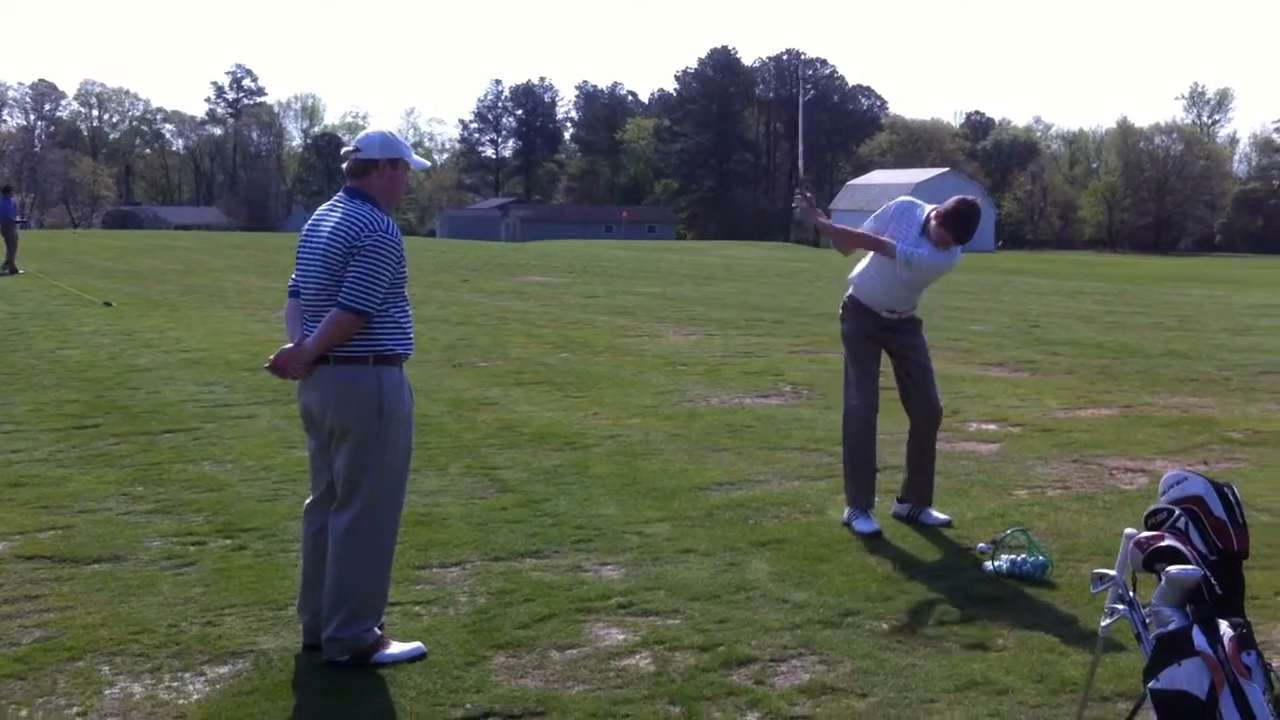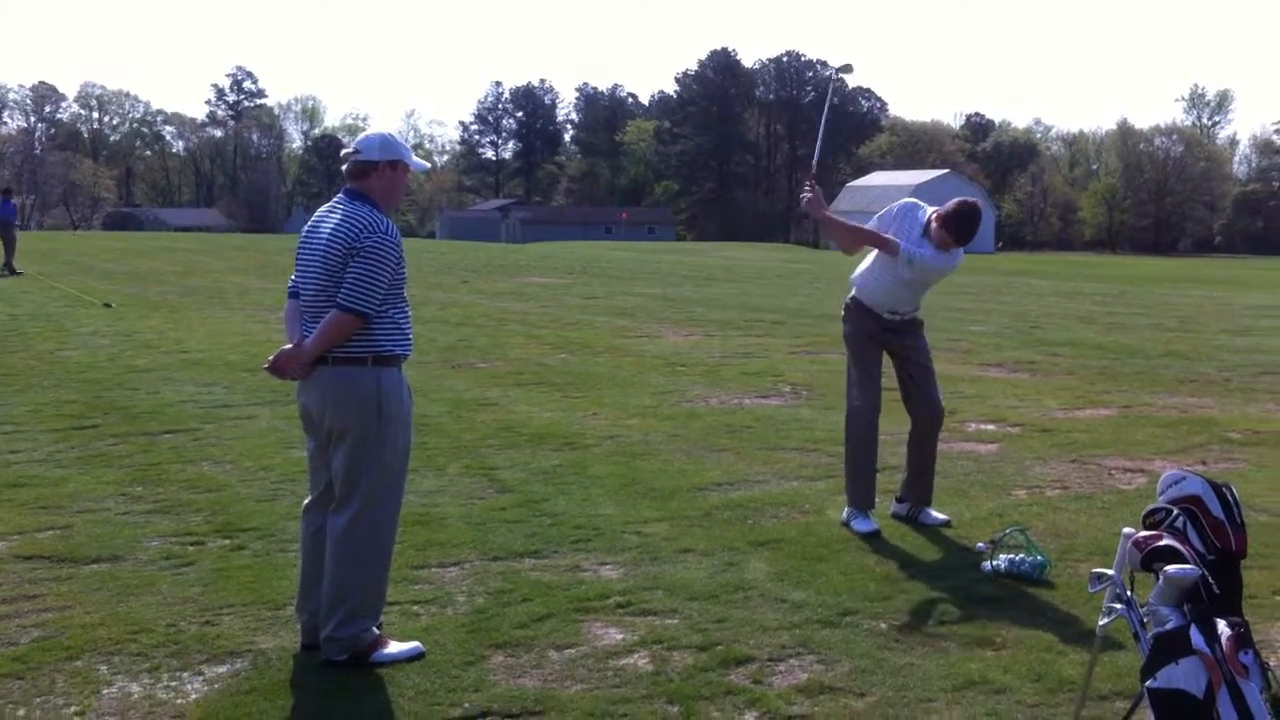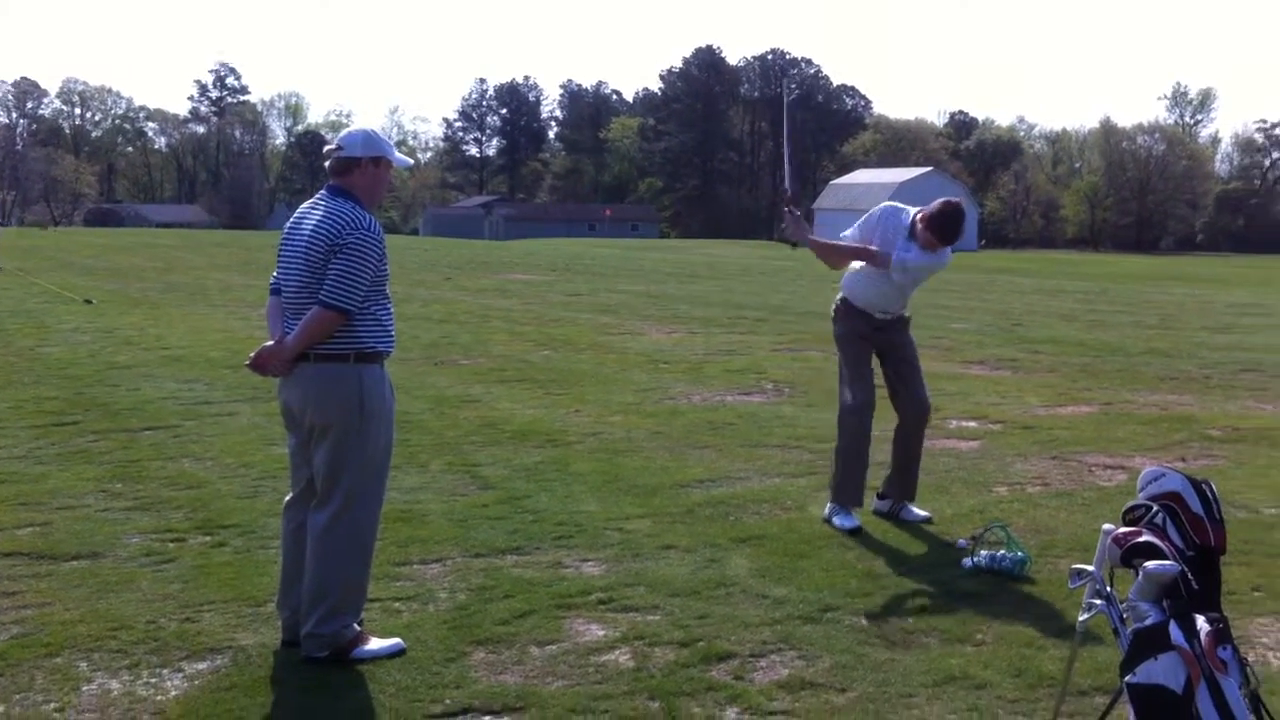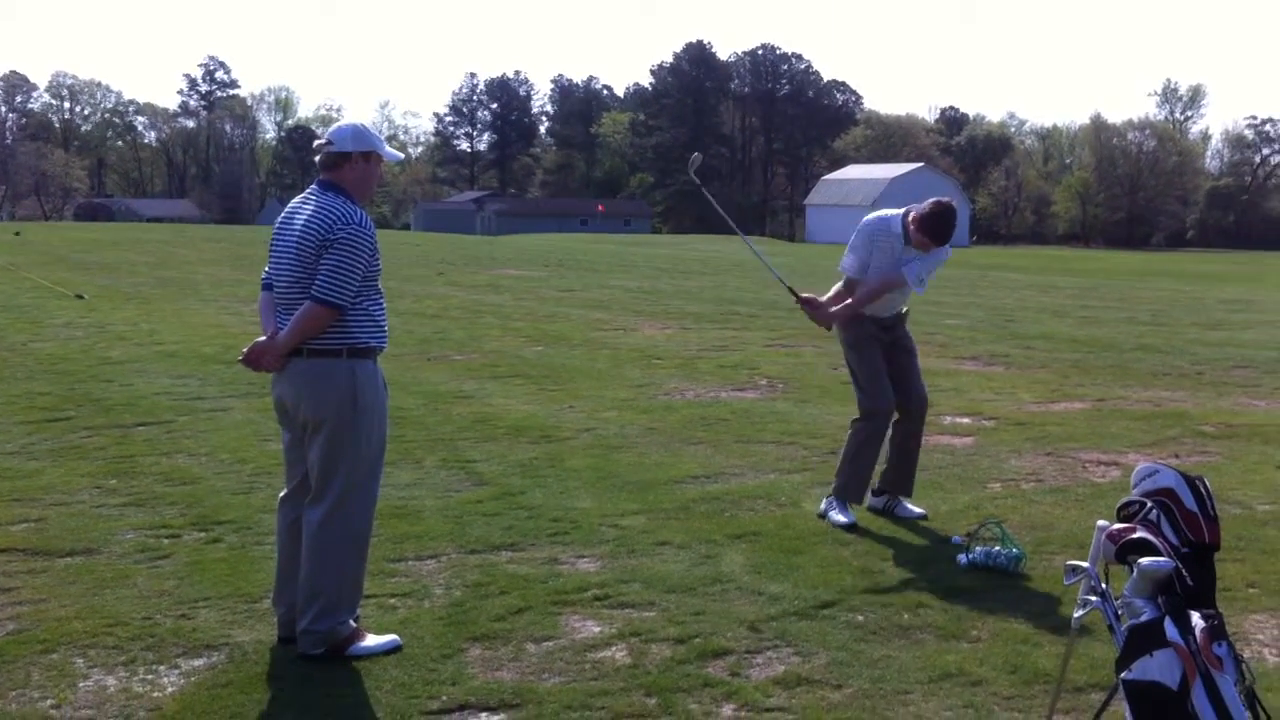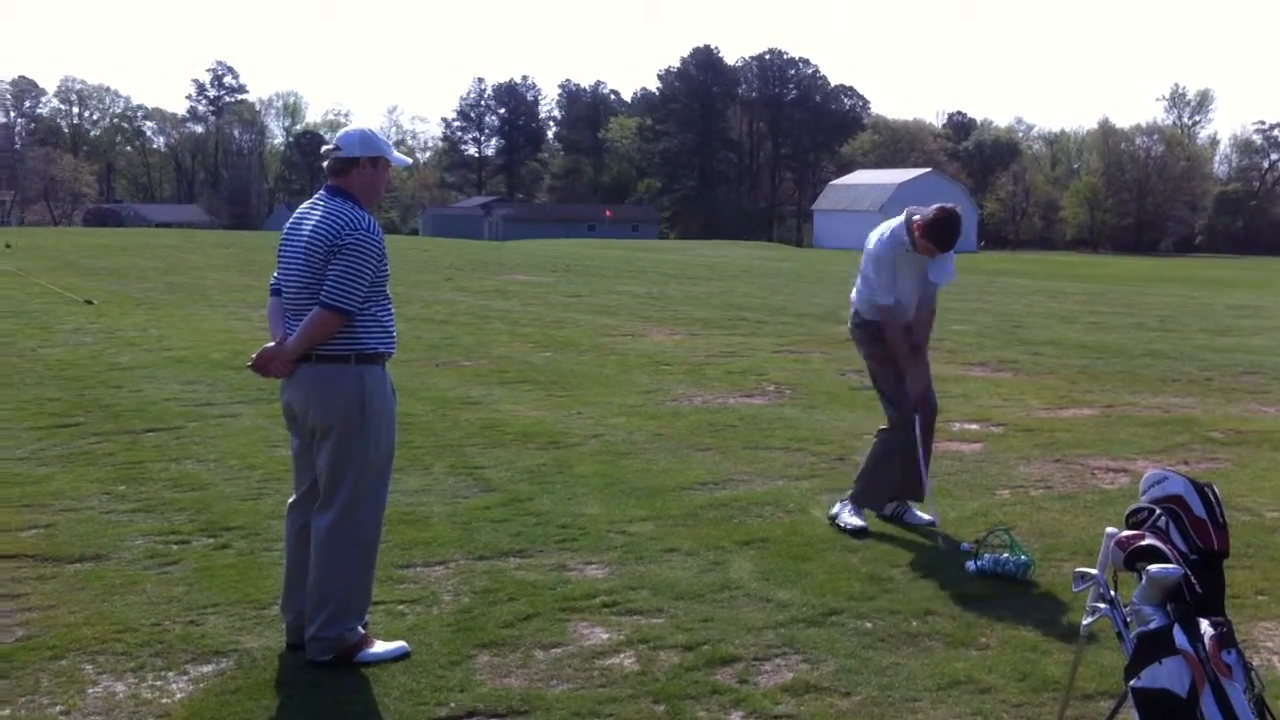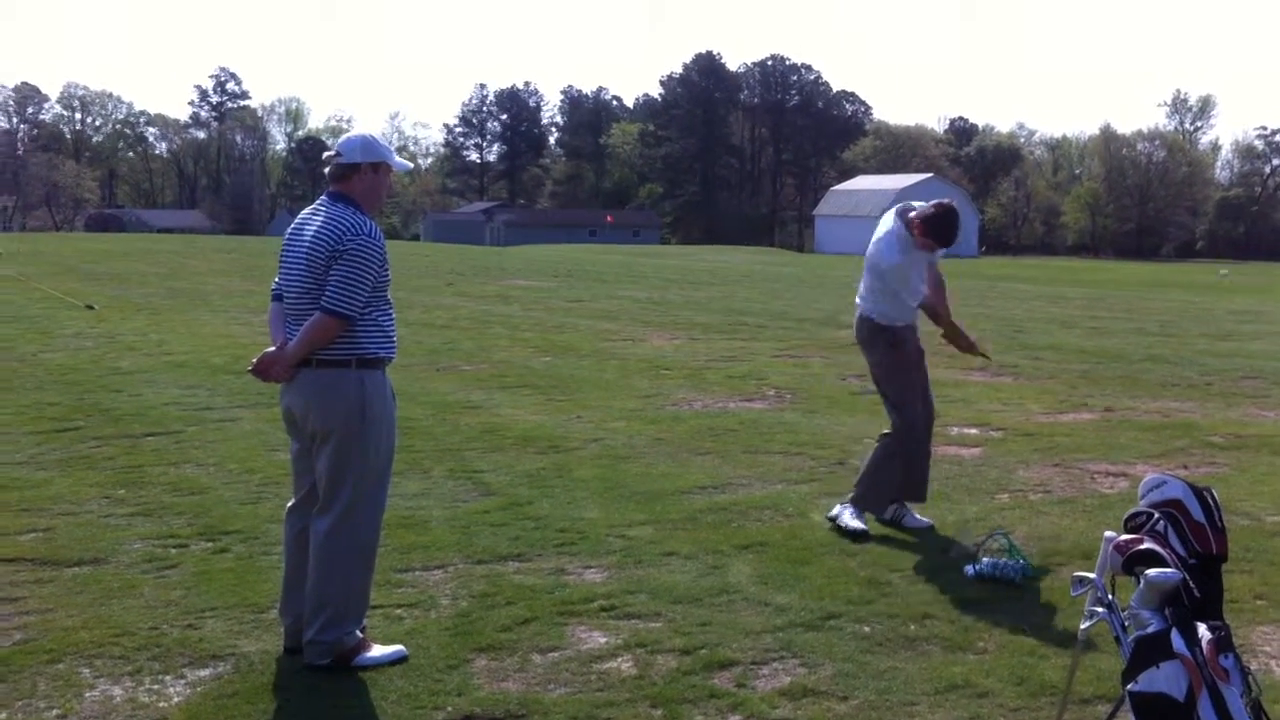
dt=0.1s
person 1, frame 1
left shoulder: (320, 219)
right shoulder: (379, 229)
left elbow: (298, 296)
right elbow: (352, 312)
left wrist: (299, 350)
right wrist: (303, 356)
left hip: (321, 382)
right hip: (368, 383)
left knee: (326, 504)
right knee: (366, 511)
left ankle: (319, 623)
right ankle: (351, 638)
person 1, frame 2
left shoulder: (319, 220)
right shoulder: (378, 230)
left elbow: (296, 297)
right elbow: (351, 313)
left wrist: (299, 352)
right wrist: (302, 355)
left hip: (320, 382)
right hip: (367, 383)
left knee: (326, 504)
right knee: (364, 512)
left ankle: (317, 623)
right ankle: (350, 637)
person 1, frame 3
left shoulder: (302, 216)
right shoulder: (361, 227)
left elbow: (278, 293)
right elbow: (333, 310)
left wrist: (281, 349)
right wrist: (283, 352)
left hip: (301, 379)
right hip: (349, 380)
left knee: (307, 501)
right knee: (346, 508)
left ankle: (298, 620)
right ankle: (330, 633)
person 1, frame 4
left shoulder: (293, 211)
right shoulder: (351, 221)
left elbow: (270, 288)
right elbow: (325, 305)
left wrist: (274, 343)
right wrist: (277, 348)
left hip: (295, 375)
right hip: (342, 375)
left knee: (301, 496)
right knee: (340, 504)
left ankle: (294, 616)
right ankle: (326, 630)
person 1, frame 5
left shoulder: (301, 217)
right shoulder: (360, 227)
left elbow: (279, 293)
right elbow: (333, 310)
left wrist: (281, 348)
right wrist: (286, 354)
left hip: (304, 381)
right hip: (350, 382)
left knee: (309, 503)
right knee: (348, 510)
left ankle: (303, 623)
right ankle: (334, 636)
person 1, frame 6
left shoulder: (303, 222)
right shoulder: (361, 233)
left elbow: (280, 299)
right elbow: (334, 316)
left wrist: (282, 354)
right wrist: (286, 359)
left hip: (304, 385)
right hip: (350, 386)
left knee: (309, 507)
right knee: (348, 515)
left ankle: (301, 626)
right ankle: (333, 640)
person 2, frame 1
left shoulder: (947, 256)
right shoulder: (903, 208)
left elbow: (875, 245)
right elbow: (851, 246)
left wrist: (819, 221)
right wrist: (818, 219)
left hip: (903, 323)
right hip: (862, 314)
left knee: (928, 410)
right knee: (861, 410)
left ankle: (912, 501)
right ankle: (857, 506)
person 2, frame 2
left shoulder: (950, 257)
right shoulder: (906, 210)
left elbow: (877, 242)
right elbow: (852, 244)
left wrist: (824, 214)
right wrist: (823, 214)
left hip: (905, 324)
right hip: (864, 316)
left knee: (929, 411)
right knee: (863, 409)
left ankle: (912, 499)
right ankle: (857, 506)
person 2, frame 3
left shoulder: (938, 257)
right shoulder: (888, 214)
left elbow: (867, 255)
right elbow: (836, 260)
left wrist: (807, 238)
right wrist: (808, 236)
left hip: (893, 323)
right hip: (853, 316)
left knee: (917, 409)
right knee: (857, 406)
left ankle: (893, 497)
right ankle: (841, 503)
person 2, frame 4
left shoulder: (937, 249)
right shoulder: (874, 227)
left elbow: (883, 289)
right elbow: (851, 282)
left wrist: (835, 309)
right wrist: (827, 305)
left hip: (891, 320)
right hip: (859, 322)
left knee: (914, 406)
right knee: (877, 408)
left ankle: (887, 493)
right ankle: (838, 499)
person 2, frame 5
left shoulder: (940, 246)
right shoulder: (882, 246)
left elbow: (927, 304)
right elbow: (885, 311)
left wrist: (917, 362)
right wrist: (908, 369)
left hip: (909, 326)
right hip: (875, 328)
left knee: (925, 411)
right knee: (904, 415)
left ankle: (895, 499)
right ankle: (852, 502)
person 2, frame 6
left shoulder: (912, 210)
right shoulder: (892, 258)
left elbow: (931, 275)
right elbow: (927, 304)
left wrist: (950, 325)
right wrist: (957, 335)
left hip: (898, 326)
right hip: (882, 332)
left knee: (921, 415)
right knee: (908, 420)
left ankle: (892, 502)
right ankle: (853, 504)
